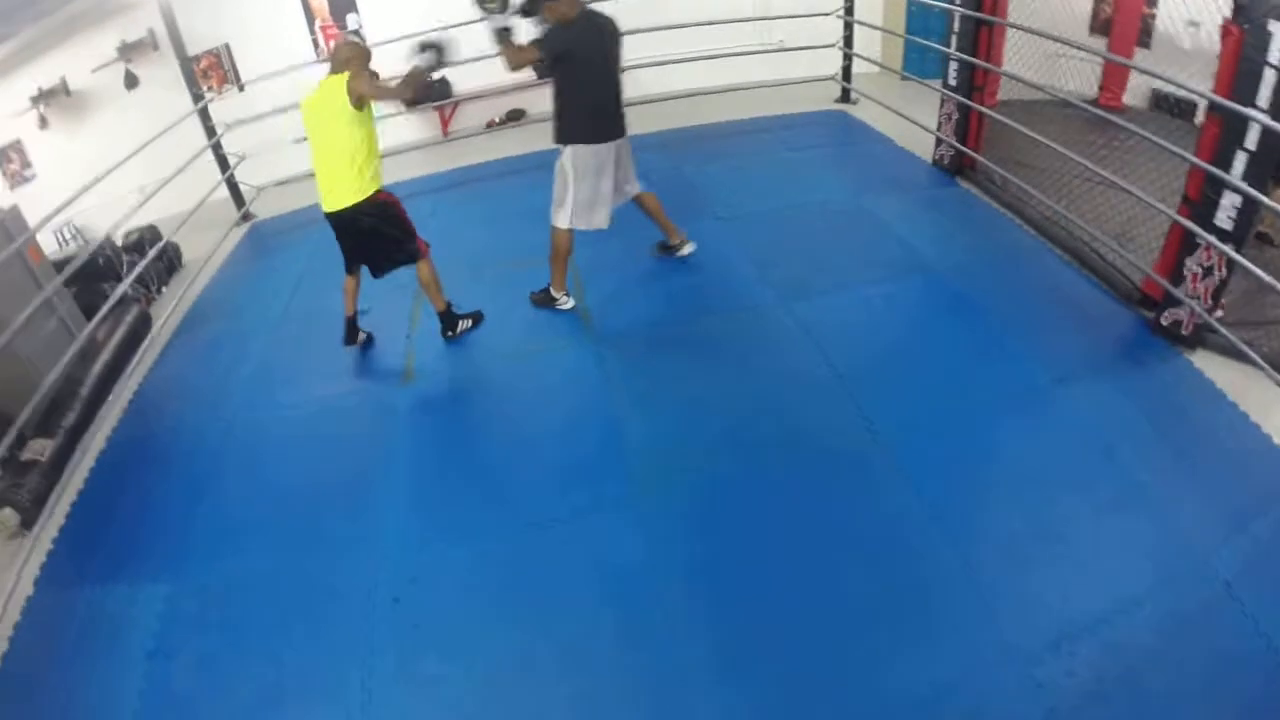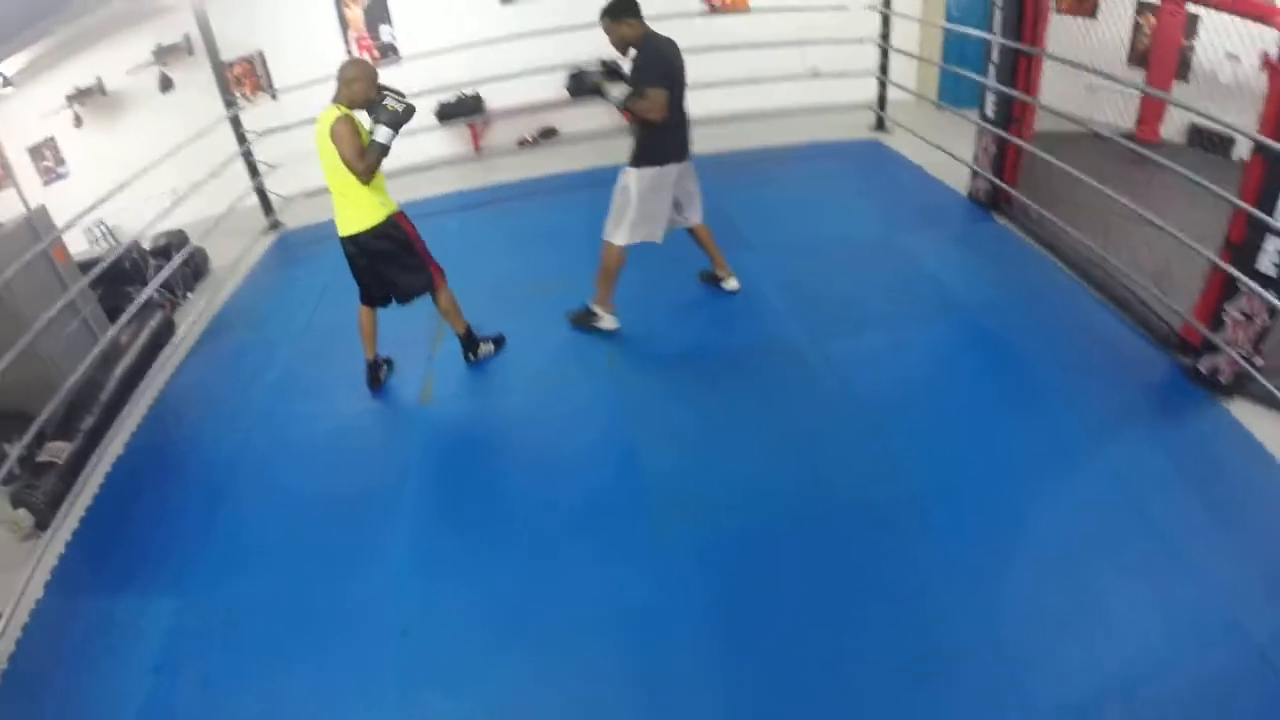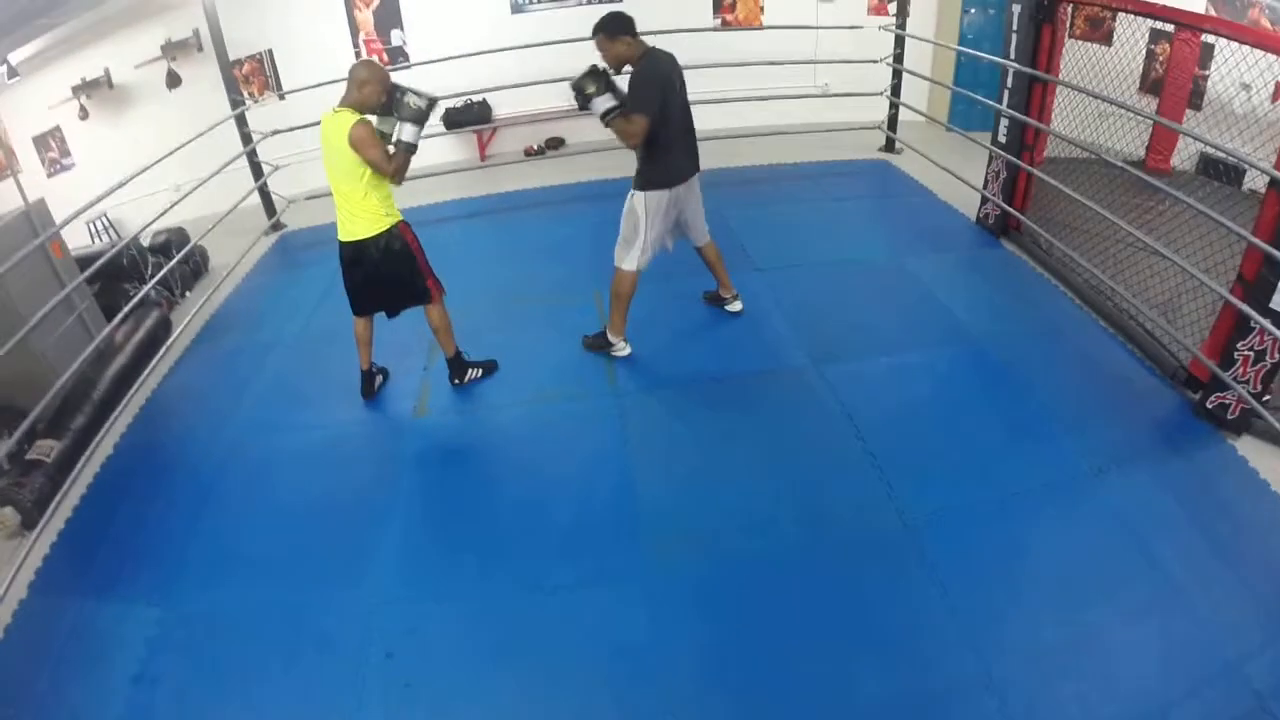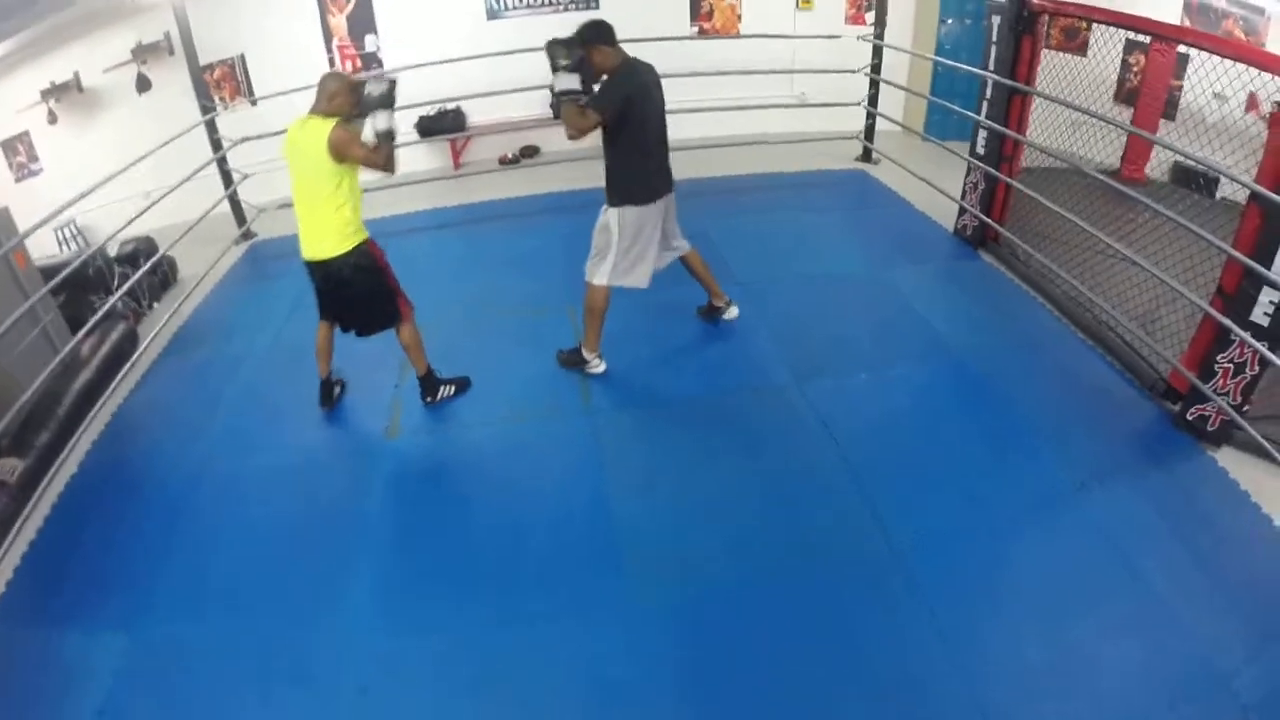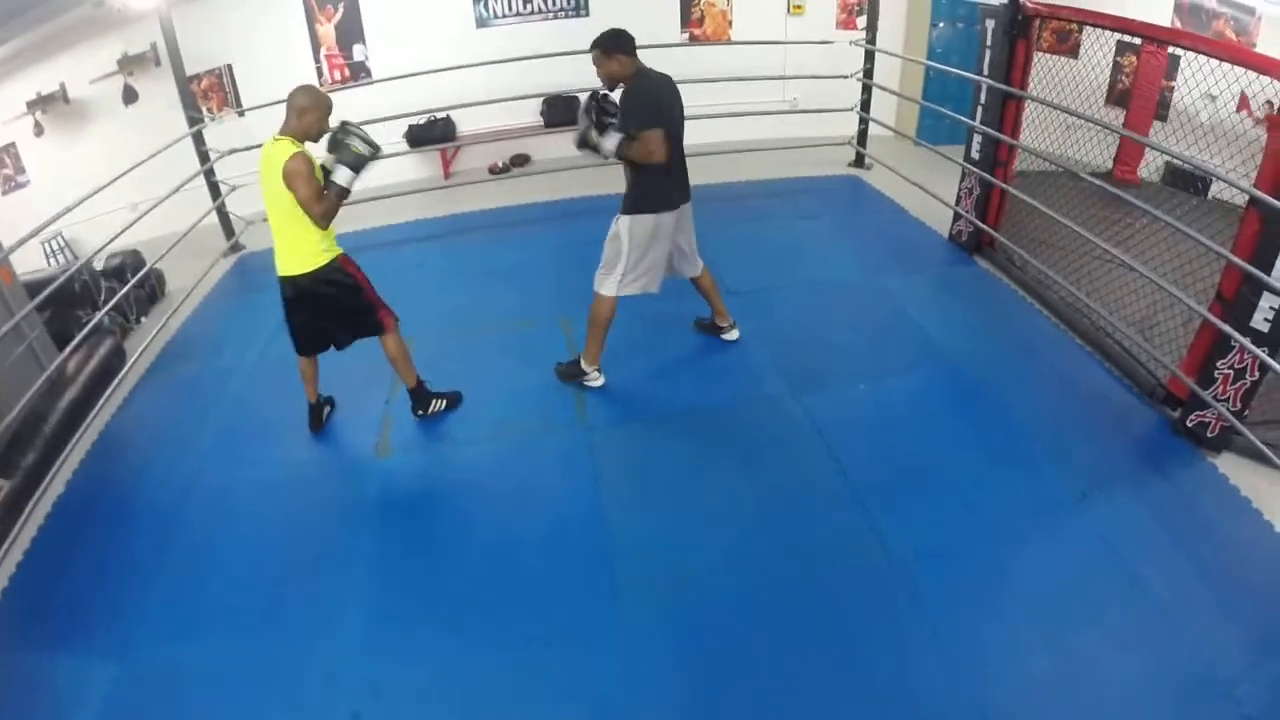
dt=0.3s
person 1, frame 1
left shoulder: (565, 33)
left elbow: (516, 60)
right wrist: (548, 27)
left hip: (582, 141)
right hip: (612, 131)
left knee: (562, 217)
right knee: (632, 188)
left ankle: (558, 292)
right ankle: (678, 240)
person 1, frame 2
left shoulder: (648, 55)
right shoulder: (664, 46)
left elbow: (656, 111)
left wrist: (619, 93)
right wrist: (623, 86)
left hip: (651, 161)
right hip: (677, 154)
left knee: (616, 233)
right knee: (691, 217)
left ankle: (601, 310)
right ankle: (725, 275)
person 1, frame 3
left shoulder: (645, 75)
right shoulder: (663, 59)
left elbow: (633, 136)
left wrist: (601, 102)
right wrist: (612, 96)
left hip: (657, 181)
right hip: (685, 171)
left knee: (627, 258)
right knee: (699, 236)
left ankle: (615, 337)
right ankle: (729, 294)
person 1, frame 4
left shoulder: (620, 83)
right shoulder: (643, 70)
left elbow: (576, 128)
left wrist: (566, 81)
right wrist: (584, 92)
left hip: (630, 197)
right hip: (660, 186)
left knee: (599, 273)
right knee: (678, 246)
left ankle: (590, 354)
right ankle: (721, 302)
person 1, frame 5
left shoulder: (638, 93)
right shoulder: (663, 83)
left elbow: (655, 152)
left wrist: (611, 143)
right wrist: (610, 123)
left hip: (646, 207)
right hip: (677, 199)
left knee: (608, 283)
right knee: (691, 264)
left ankle: (589, 367)
right ankle: (724, 322)
person 2, frame 1
left shoulder: (310, 102)
right shoulder: (352, 83)
right elbow: (404, 91)
left hip: (333, 206)
right hip: (365, 197)
left knee: (353, 263)
right knee: (419, 253)
left ankle: (351, 326)
right ankle: (450, 322)
person 2, frame 2
left shoulder: (328, 119)
right shoulder: (342, 122)
right elbow: (364, 172)
left wrist: (380, 124)
right wrist: (386, 129)
left hip: (350, 231)
right hip: (378, 222)
left knee: (368, 298)
right knee: (434, 280)
left ankle: (373, 369)
right ankle: (471, 345)
person 2, frame 3
left shoulder: (329, 121)
right shoulder: (358, 127)
right elbow: (396, 174)
left wrist: (388, 114)
right wrist: (410, 125)
left hip: (349, 238)
right hip: (381, 232)
left knee: (363, 310)
right knee: (432, 295)
left ankle: (368, 378)
right ankle: (458, 368)
person 2, frame 4
left shoulder: (294, 132)
right shoulder: (337, 133)
right elbow: (386, 163)
left wrist: (356, 119)
right wrist: (383, 116)
left hip: (313, 252)
right hip: (348, 249)
left knee: (327, 316)
right knee: (401, 314)
left ankle: (326, 387)
right ankle: (429, 386)
person 2, frame 5
left shoulder: (271, 150)
right shoulder: (296, 160)
right elbow: (322, 217)
left wrist: (333, 165)
right wrist: (347, 169)
left hip: (289, 272)
right hip: (322, 266)
left knee: (307, 345)
right knee: (386, 325)
left ankle: (316, 409)
right ankle: (421, 398)
